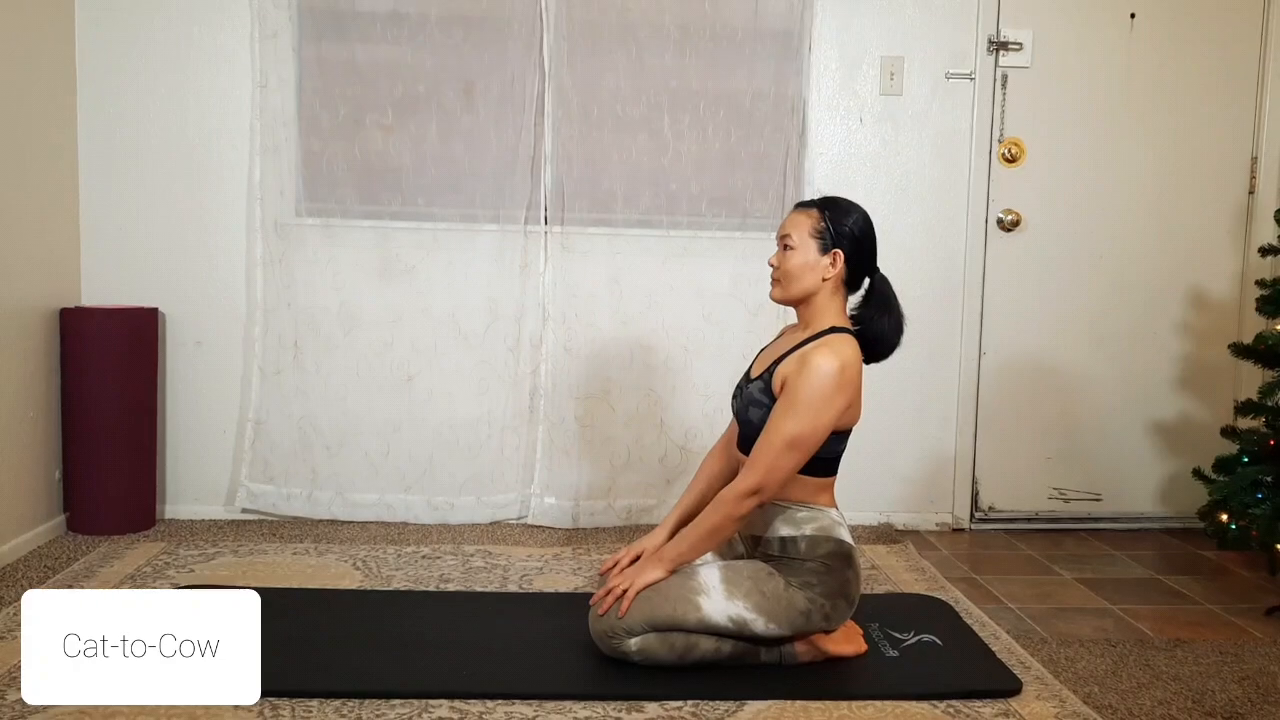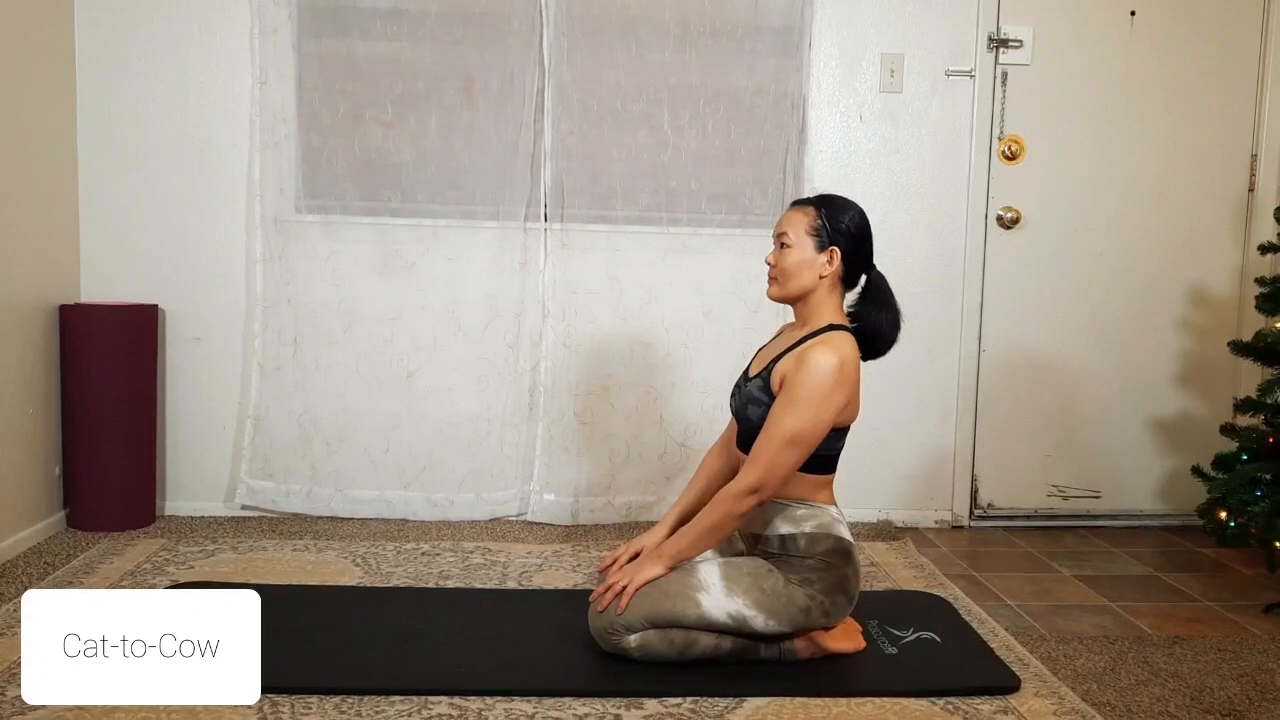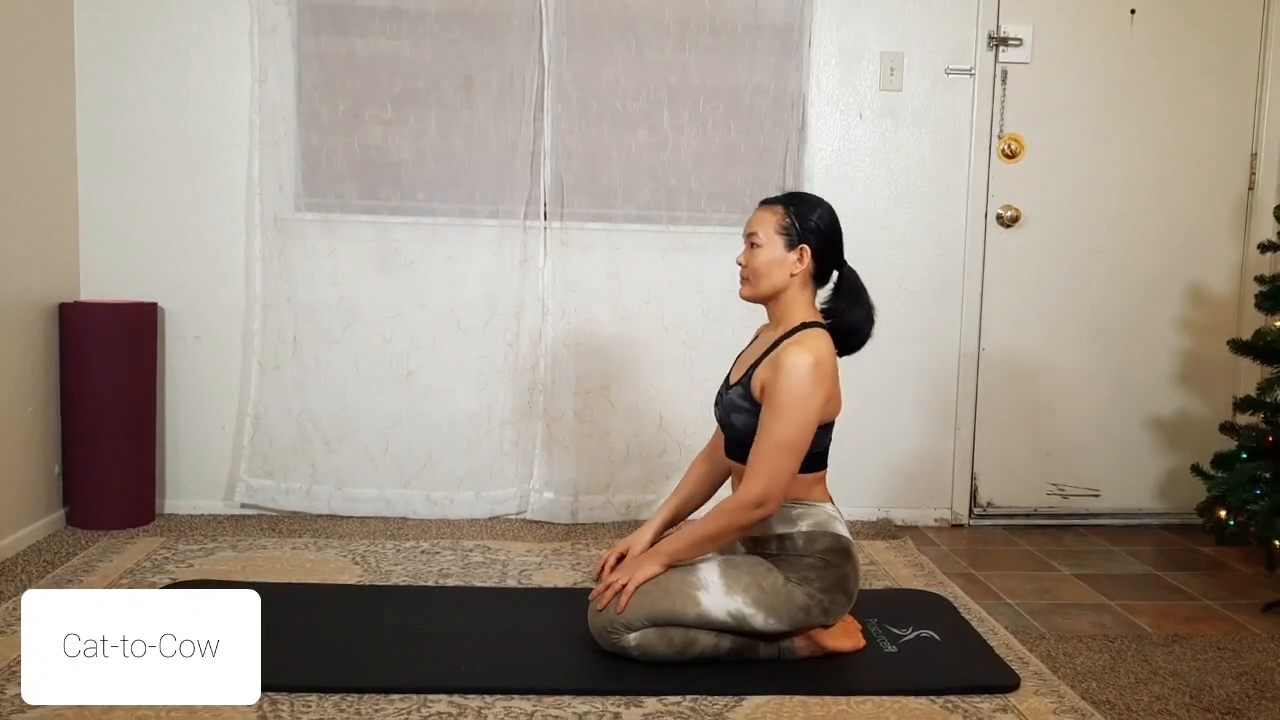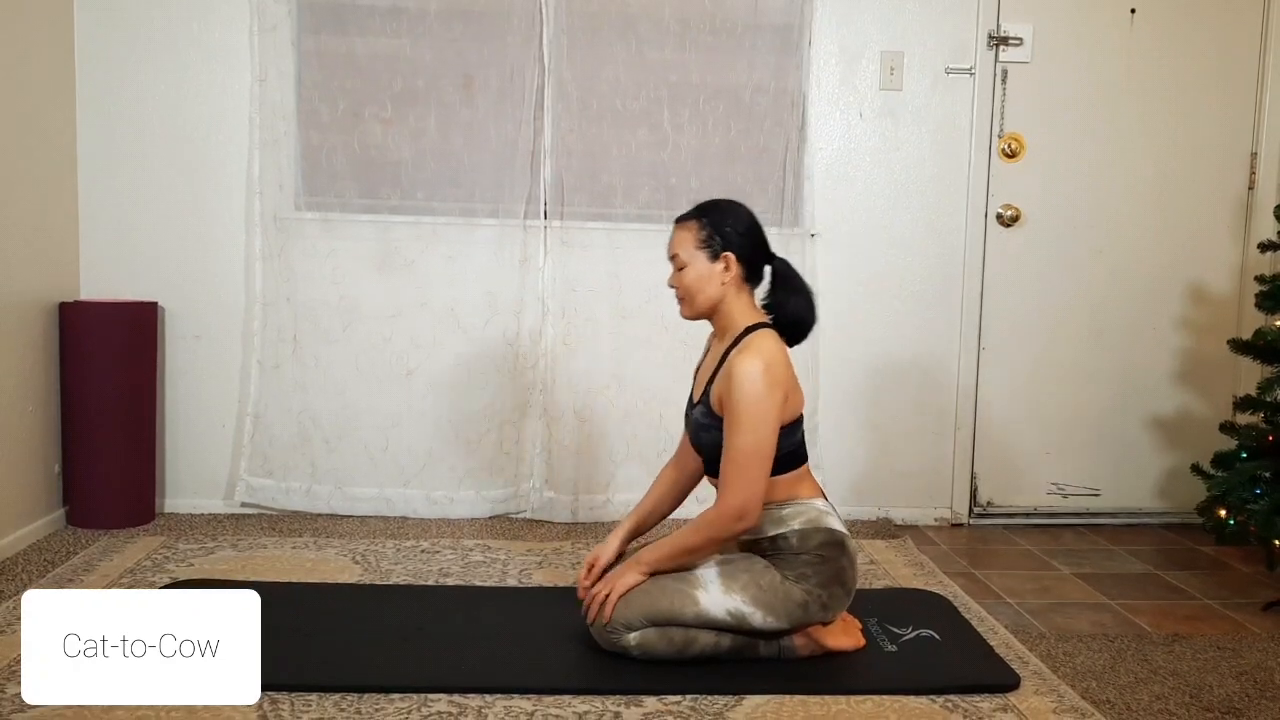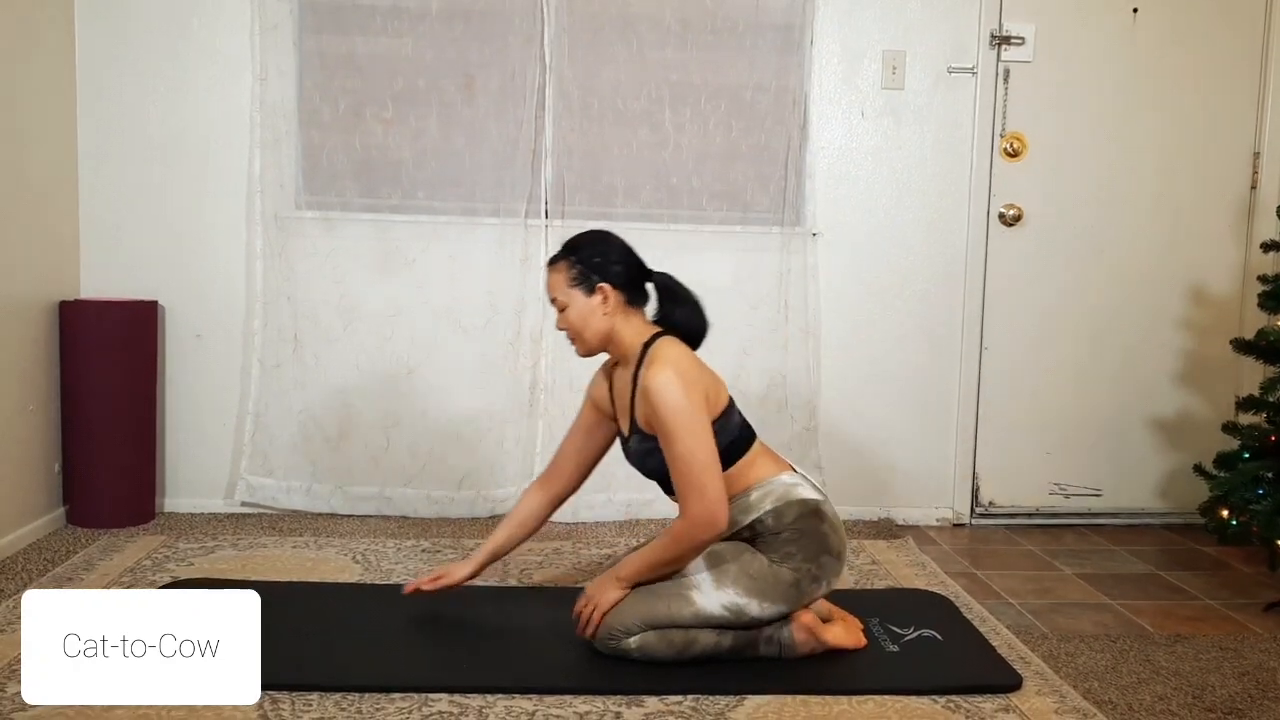
dt=0.4s
person 1, frame 1
left shoulder: (828, 362)
right shoulder: (793, 339)
left elbow: (752, 487)
right elbow: (729, 449)
left wrist: (663, 562)
right wrist: (663, 532)
left hip: (805, 567)
right hip: (758, 540)
left knee: (615, 621)
right knee: (614, 589)
left ankle: (804, 642)
right ankle: (796, 628)
person 1, frame 2
left shoulder: (827, 359)
right shoulder: (792, 338)
left elbow: (752, 486)
right elbow: (730, 448)
left wrist: (662, 558)
right wrist: (663, 530)
left hip: (804, 565)
right hip: (759, 537)
left knee: (614, 617)
right knee: (615, 586)
left ankle: (803, 638)
right ankle: (793, 625)
person 1, frame 3
left shoulder: (802, 358)
right shoulder: (770, 339)
left elbow: (758, 498)
right elbow: (719, 454)
left wrist: (659, 558)
right wrist: (651, 531)
left hip: (804, 564)
right hip: (761, 542)
left knee: (613, 618)
right knee: (613, 586)
left ankle: (801, 636)
right ankle: (796, 622)
person 1, frame 4
left shoulder: (753, 364)
right shoulder: (722, 345)
left elbow: (737, 512)
right elbow: (687, 462)
left wrist: (639, 565)
right wrist: (621, 538)
left hip: (801, 563)
right hip: (762, 545)
left knee: (614, 618)
right knee: (607, 587)
left ankle: (797, 636)
right ankle: (792, 618)
person 1, frame 5
left shoulder: (663, 378)
right shoulder: (612, 380)
left elbow: (705, 519)
right elbow: (552, 484)
left wrist: (619, 580)
right wrist: (473, 564)
left hip: (791, 539)
right hip: (749, 533)
left knee: (614, 627)
right knee: (608, 596)
left ankle: (793, 632)
right ankle: (780, 604)
